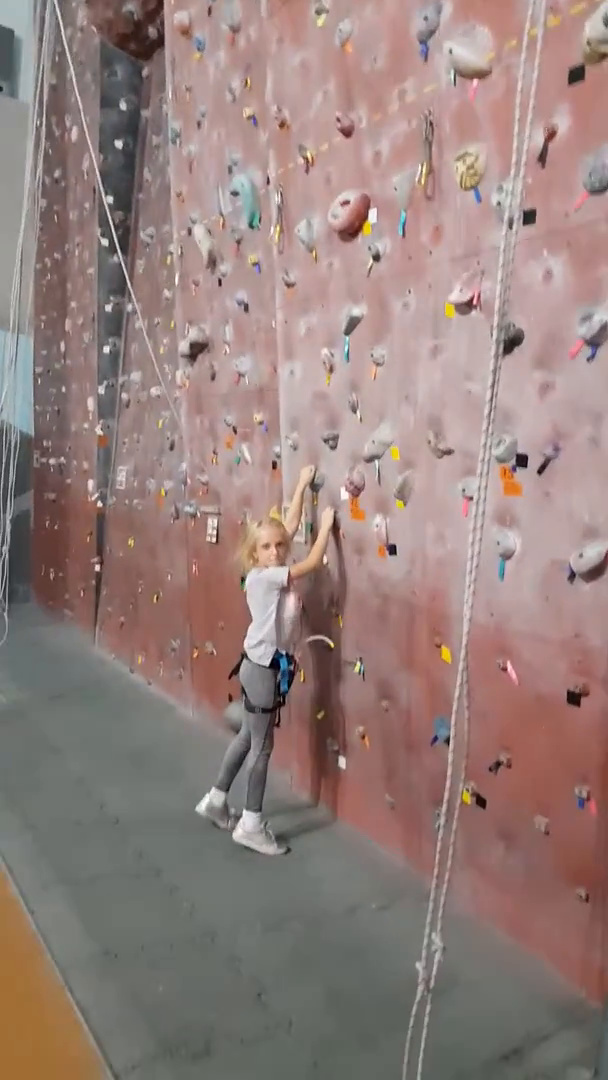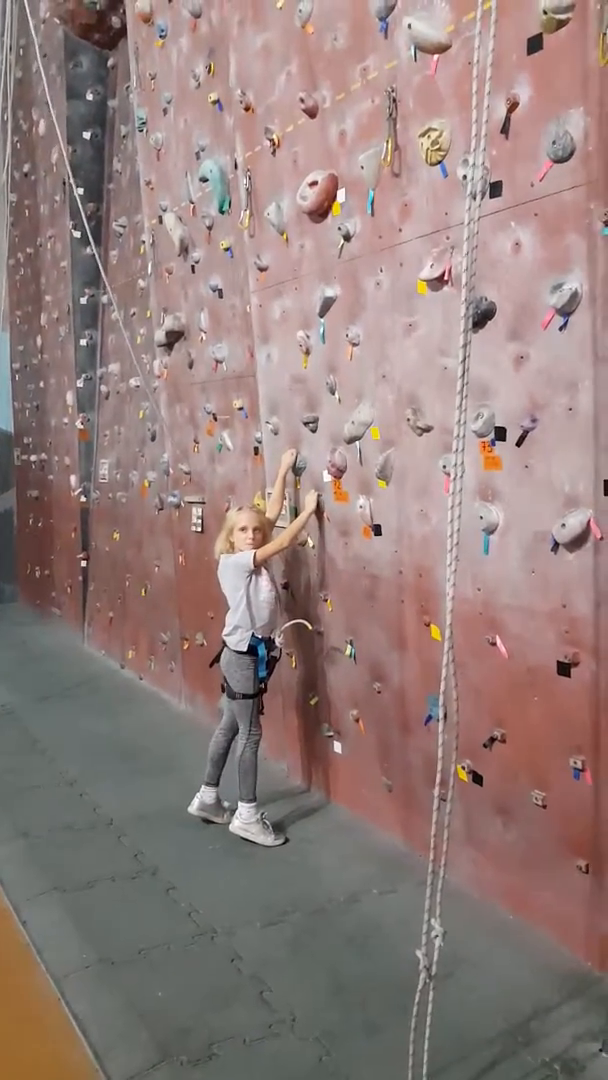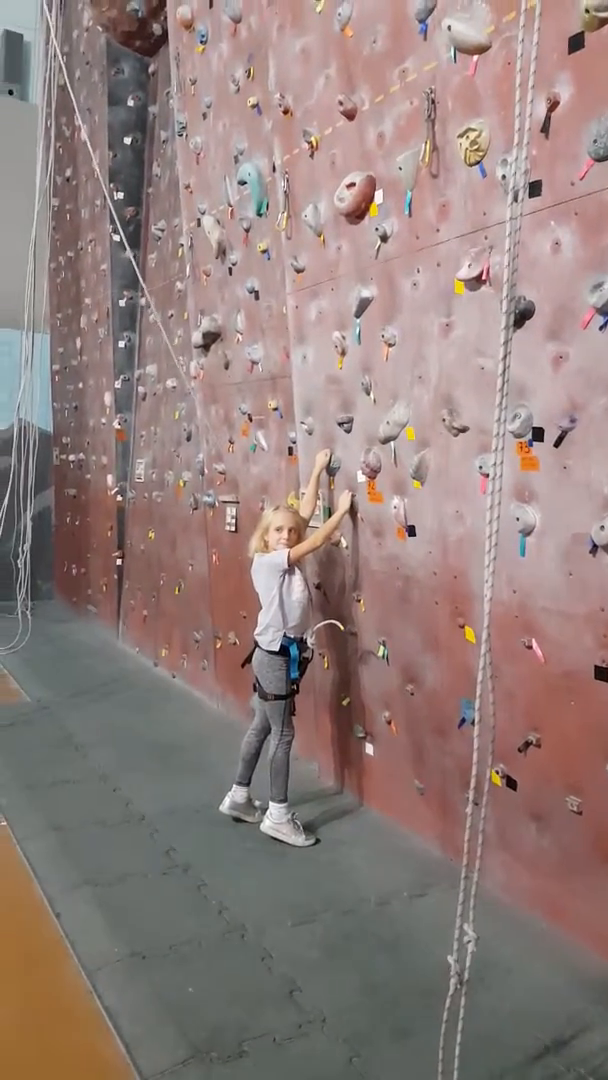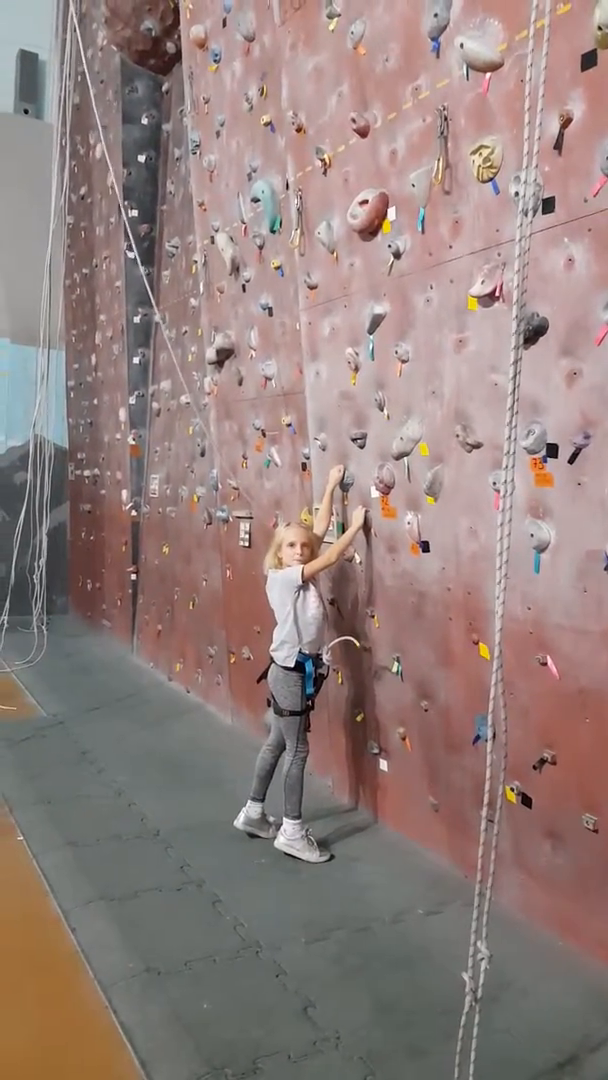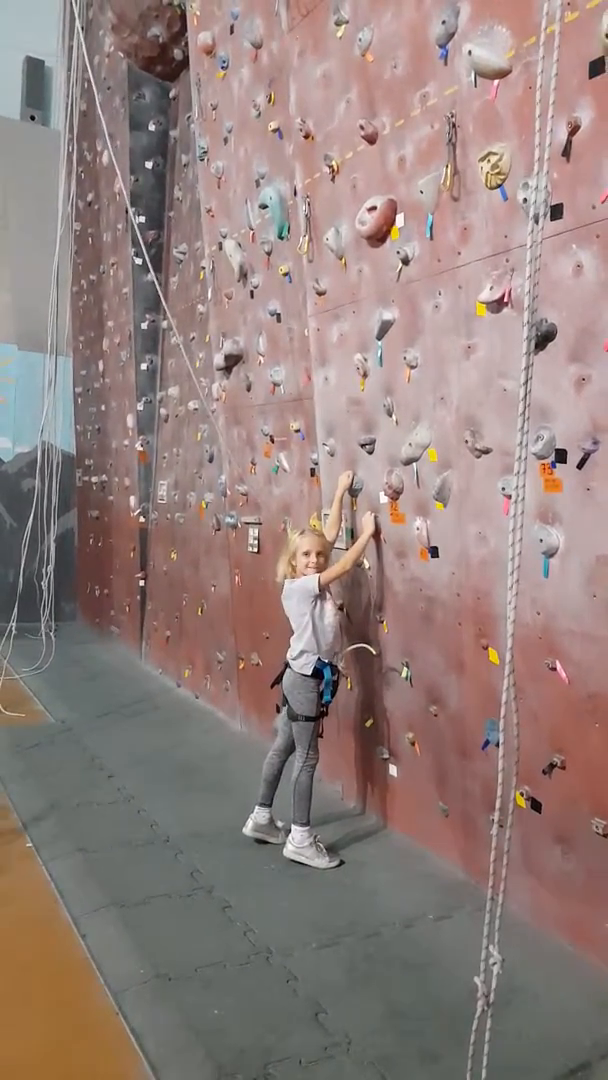
dt=1s
person 1, frame 1
left shoulder: (276, 572)
right shoulder: (260, 578)
left elbow: (290, 525)
right elbow: (312, 563)
left wrist: (302, 486)
right wrist: (326, 526)
left hip: (269, 666)
right hip: (262, 667)
left knee: (248, 736)
right knee: (262, 746)
left ankle: (216, 800)
right ankle: (251, 825)
person 1, frame 2
left shoulder: (256, 557)
right shoulder: (232, 562)
left elbow: (272, 515)
right elbow: (283, 542)
left wrist: (284, 472)
right wrist: (308, 510)
left hip: (254, 652)
right hip: (242, 654)
left knee: (230, 727)
right knee: (250, 734)
left ankle: (207, 798)
right ankle: (247, 817)
person 1, frame 3
left shoulder: (288, 558)
right shoulder: (266, 562)
left elbow: (305, 514)
right elbow: (317, 542)
left wrist: (317, 471)
right wrist: (342, 510)
left hip: (285, 652)
right hip: (274, 654)
left knee: (262, 727)
right knee: (283, 734)
left ankle: (238, 797)
right ankle: (278, 815)
person 1, frame 4
left shoulder: (304, 574)
right shoulder: (280, 579)
left elbow: (320, 531)
right elbow: (331, 557)
left wrist: (331, 488)
right wrist: (355, 525)
left hip: (301, 668)
right hip: (289, 670)
left knee: (277, 743)
right knee: (297, 751)
left ankle: (253, 813)
right ankle: (292, 832)
person 1, frame 5
left shoulder: (315, 582)
right shoulder: (297, 587)
left elbow: (330, 537)
right elbow: (345, 566)
left wrist: (340, 494)
right wrist: (367, 532)
left hip: (310, 676)
right hip: (305, 677)
left knee: (283, 748)
right knee: (307, 758)
left ankle: (261, 819)
right ankle: (300, 840)
